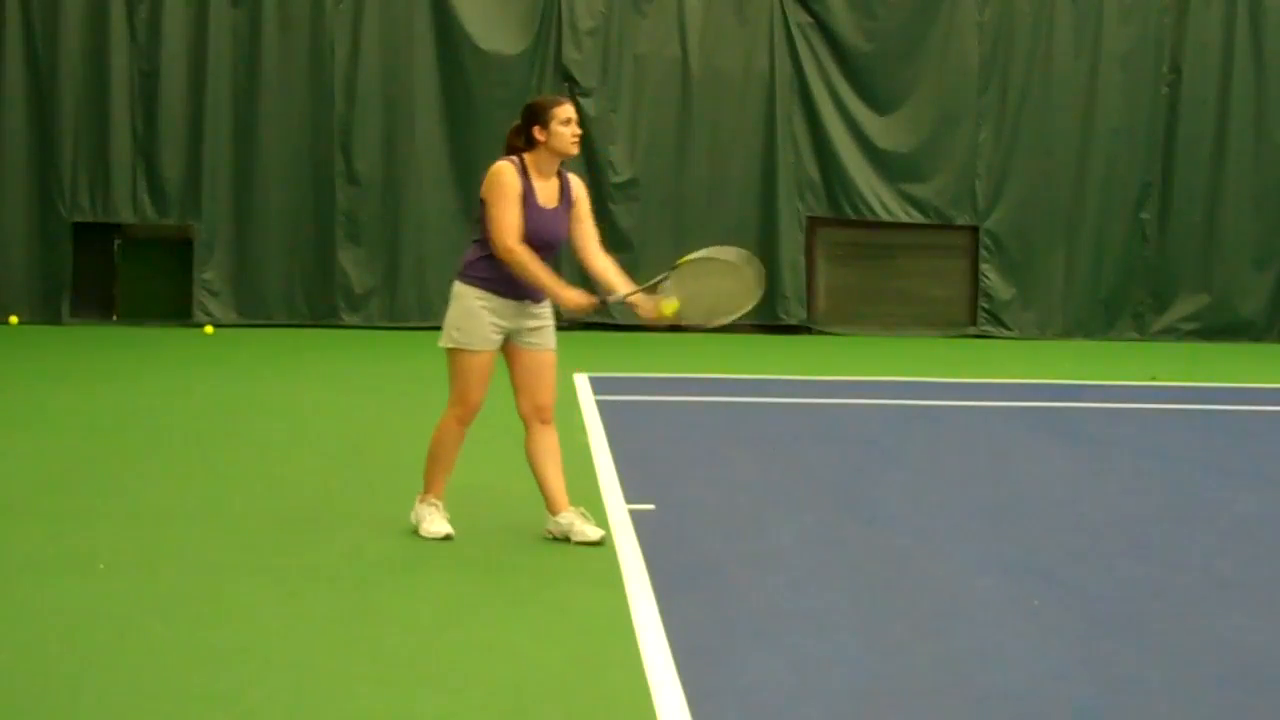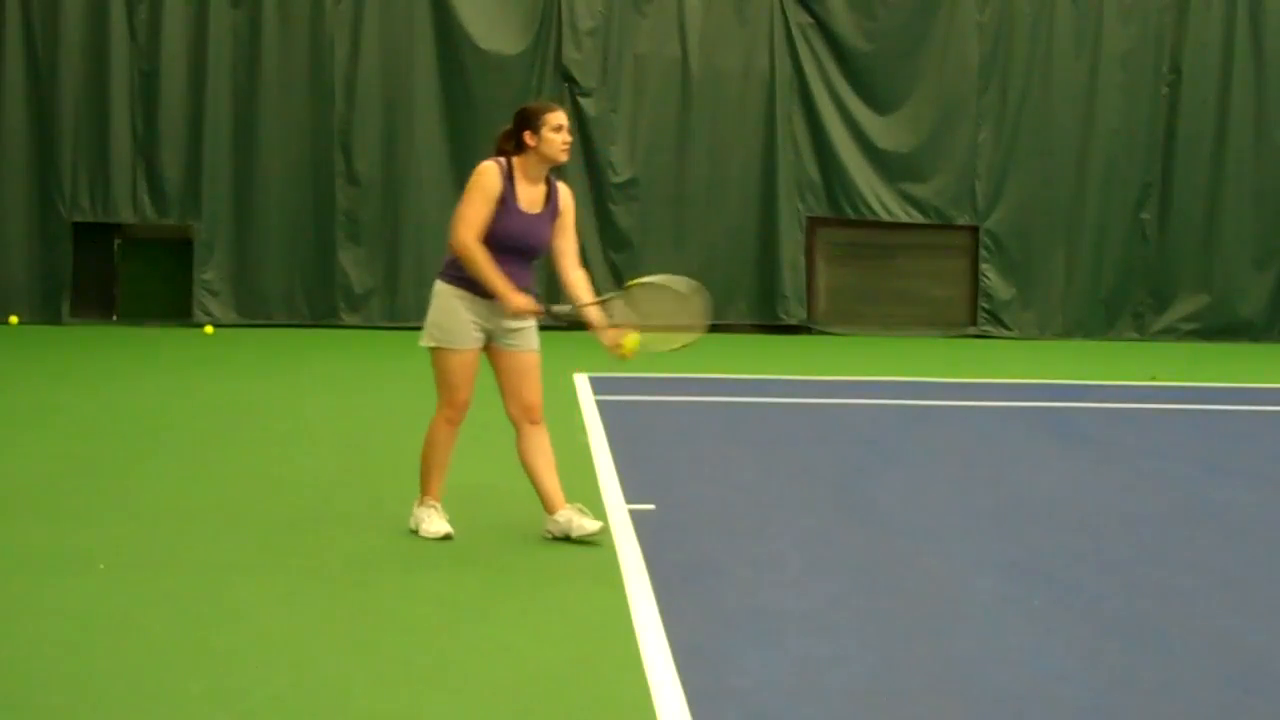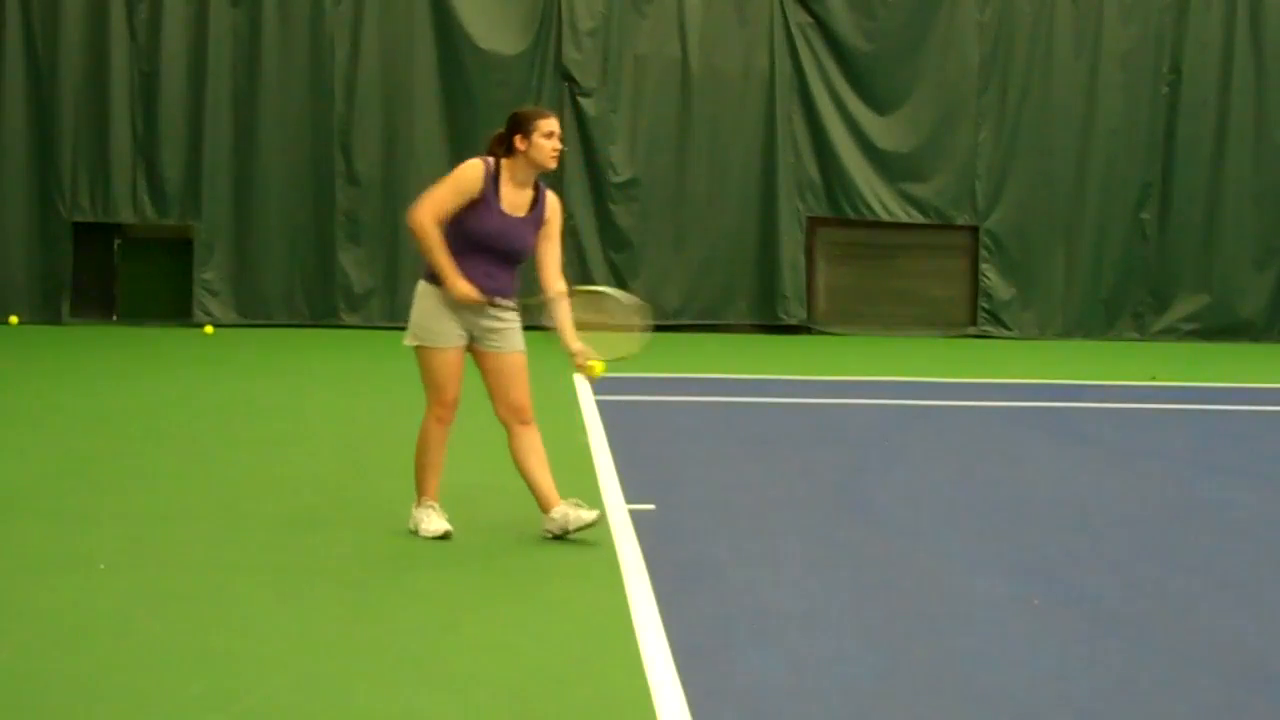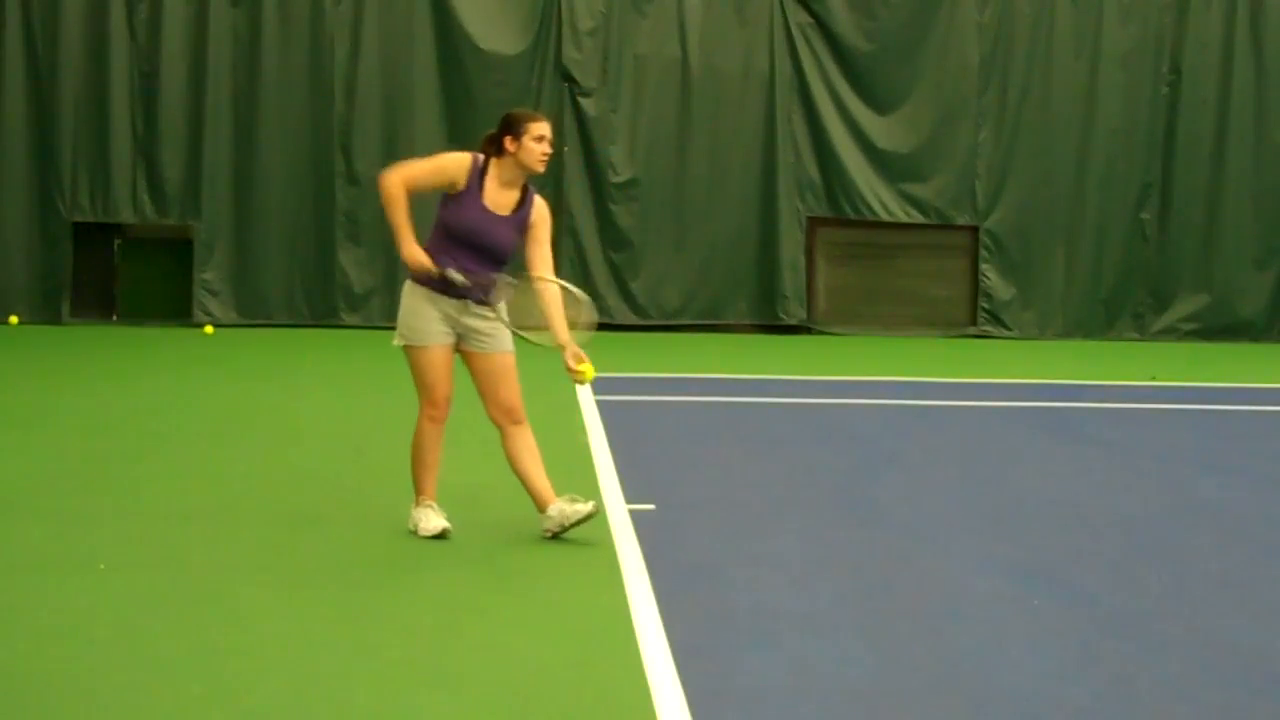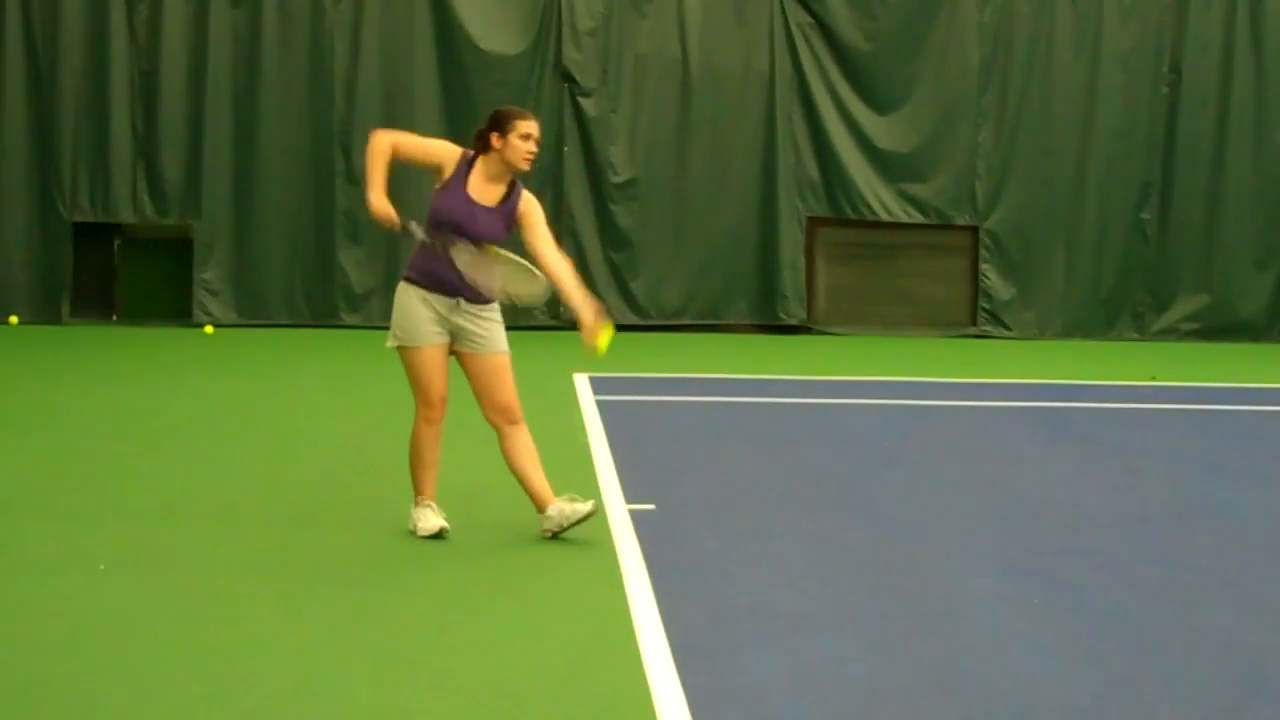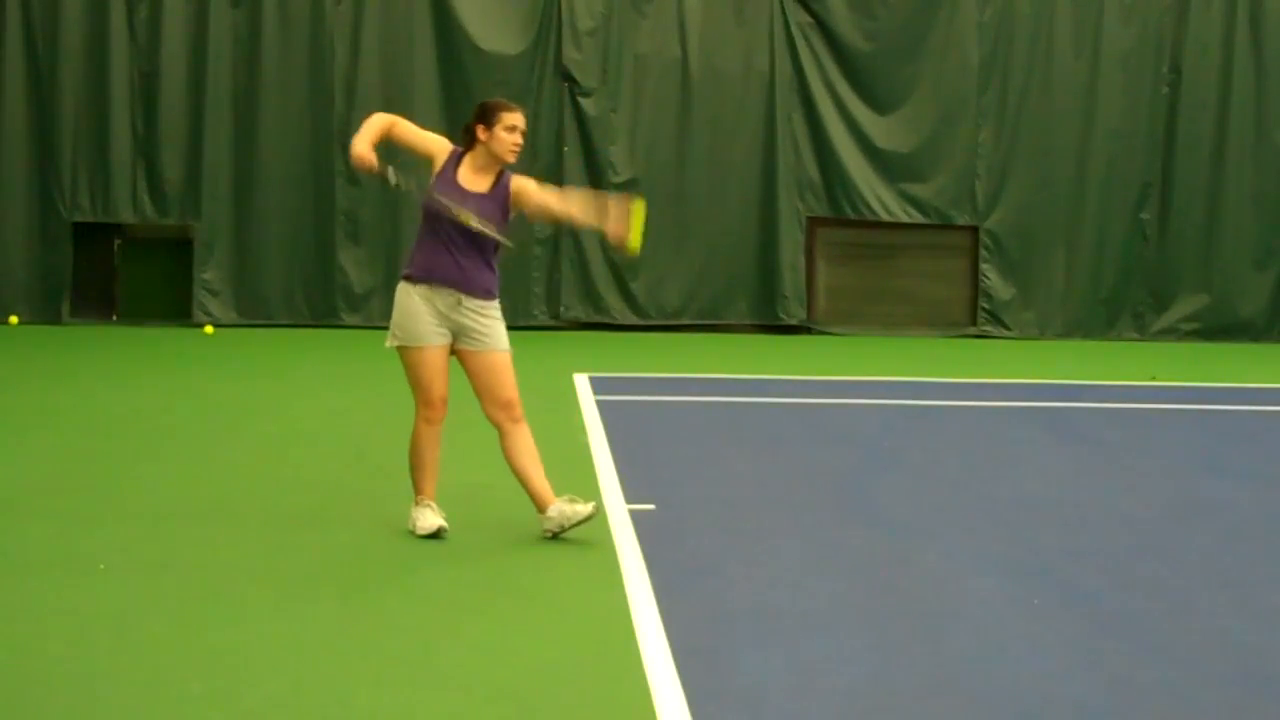
dt=0.1s
person 1, frame 1
left shoulder: (574, 188)
right shoulder: (507, 173)
left elbow: (594, 254)
right elbow: (508, 245)
left wrist: (636, 297)
right wrist: (559, 291)
left hip: (533, 311)
right hip: (482, 300)
left knee: (541, 413)
right knee: (464, 409)
left ankle: (563, 514)
right ankle: (429, 503)
person 1, frame 2
left shoulder: (560, 195)
right shoulder: (491, 174)
left elbow: (569, 267)
right elbow: (463, 240)
left wrist: (598, 321)
right wrist: (505, 293)
left hip: (515, 313)
right hip: (462, 301)
left knee: (529, 413)
right knee: (453, 409)
left ankle: (559, 512)
right ankle: (428, 505)
person 1, frame 3
left shoulder: (549, 205)
right shoulder: (478, 174)
left elbow: (551, 277)
right elbow: (421, 218)
left wrist: (570, 339)
right wrist: (451, 277)
left hip: (499, 312)
right hip: (442, 301)
left knee: (520, 414)
right knee: (443, 408)
left ankle: (556, 511)
right ankle: (427, 506)
person 1, frame 4
left shoulder: (536, 209)
right shoulder: (464, 167)
left elbow: (543, 276)
right elbow: (392, 179)
left wrist: (563, 341)
right wrist: (406, 243)
left hip: (483, 312)
right hip: (429, 300)
left knee: (511, 413)
right knee: (435, 407)
left ankle: (551, 508)
right ankle: (425, 506)
person 1, frame 5
left shoulder: (523, 203)
right shoulder: (454, 162)
left elbow: (551, 257)
right elbow: (385, 139)
left wrist: (583, 307)
right wrist: (375, 192)
left hip: (478, 311)
right hip: (421, 300)
left knee: (508, 413)
right knee: (431, 407)
left ankle: (550, 508)
right ankle: (425, 505)
person 1, frame 6
left shoulder: (515, 187)
right shoulder: (445, 155)
left elbow: (555, 200)
right elbow: (384, 121)
left wrist: (596, 211)
right wrist: (362, 144)
left hip: (479, 307)
right hip: (422, 299)
left knee: (508, 410)
right knee: (432, 408)
left ankle: (551, 508)
right ankle: (425, 505)
